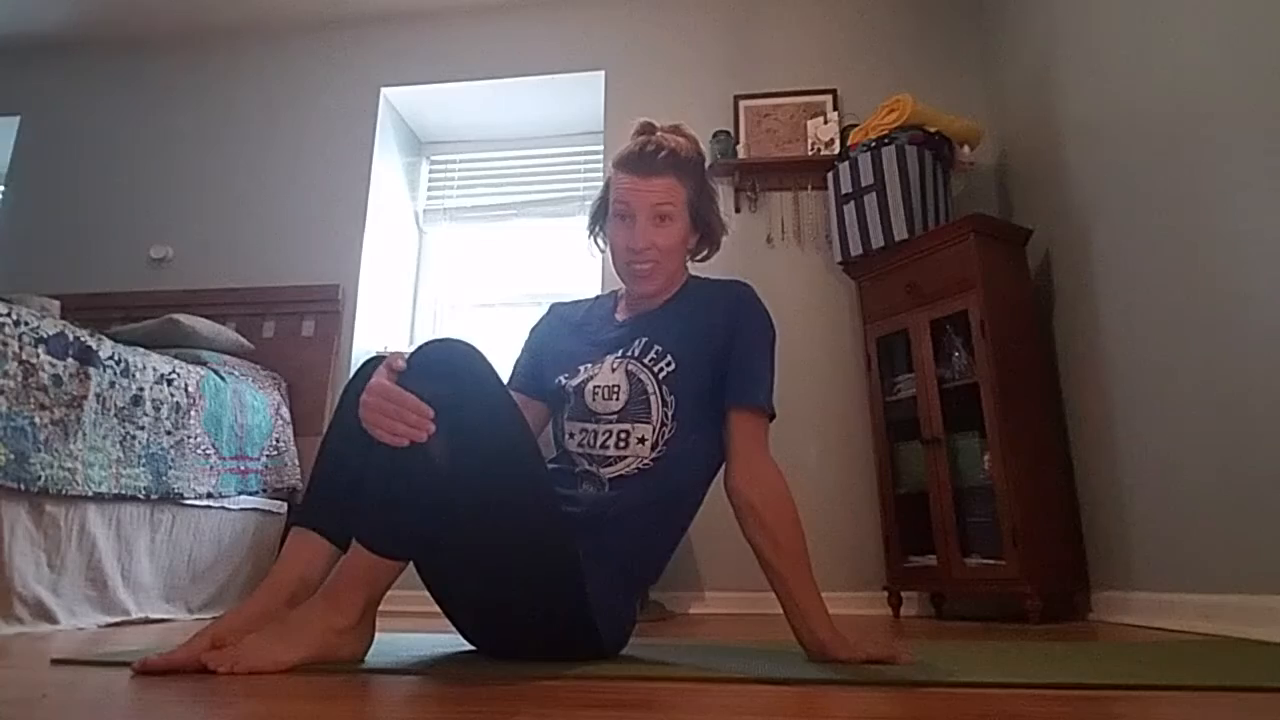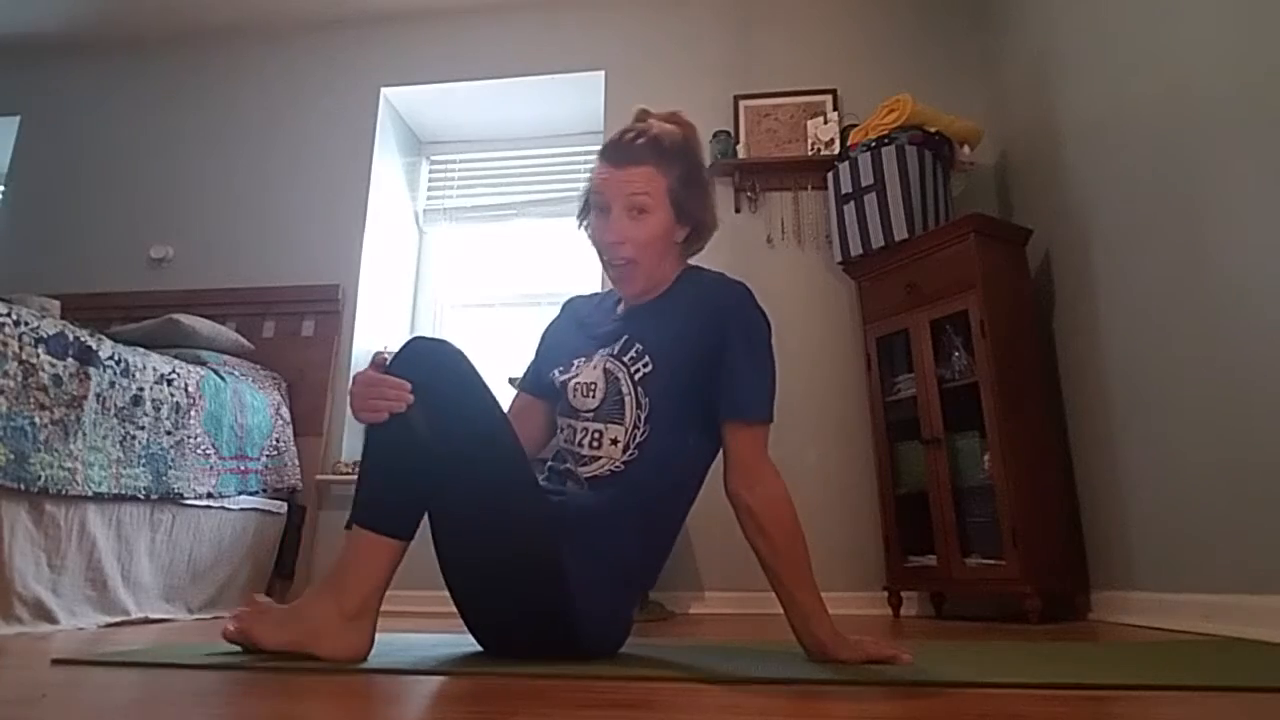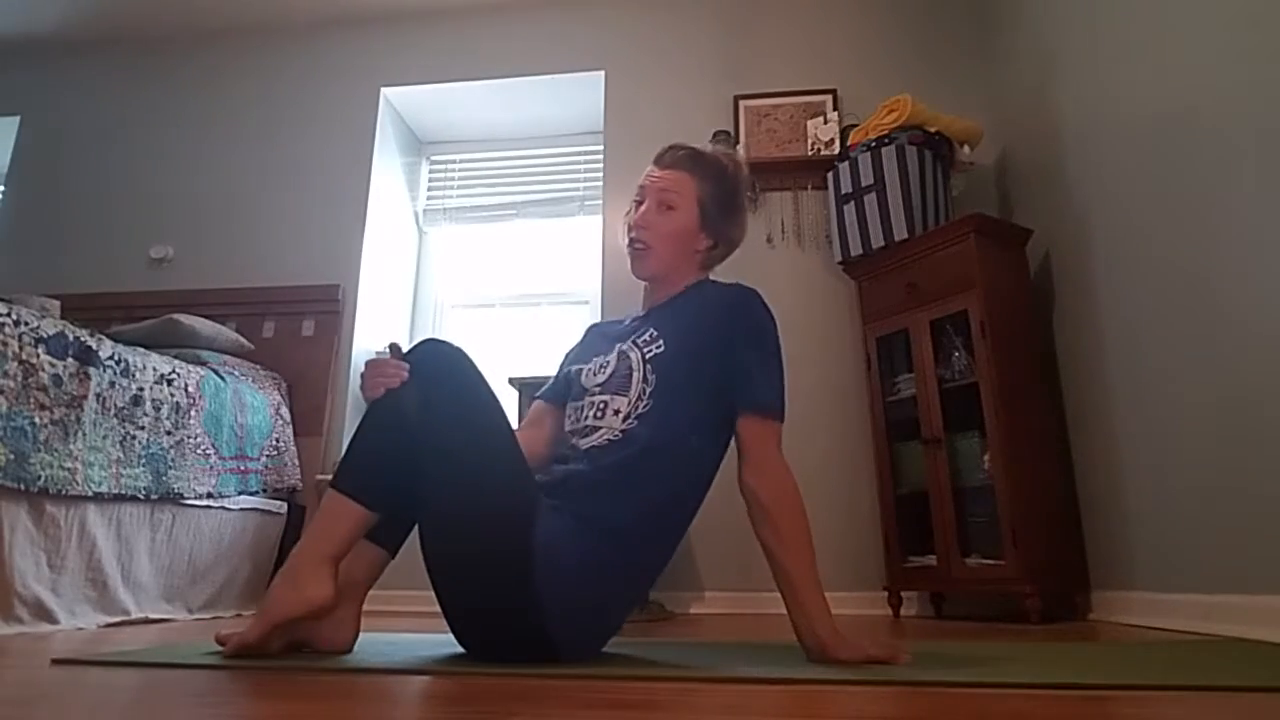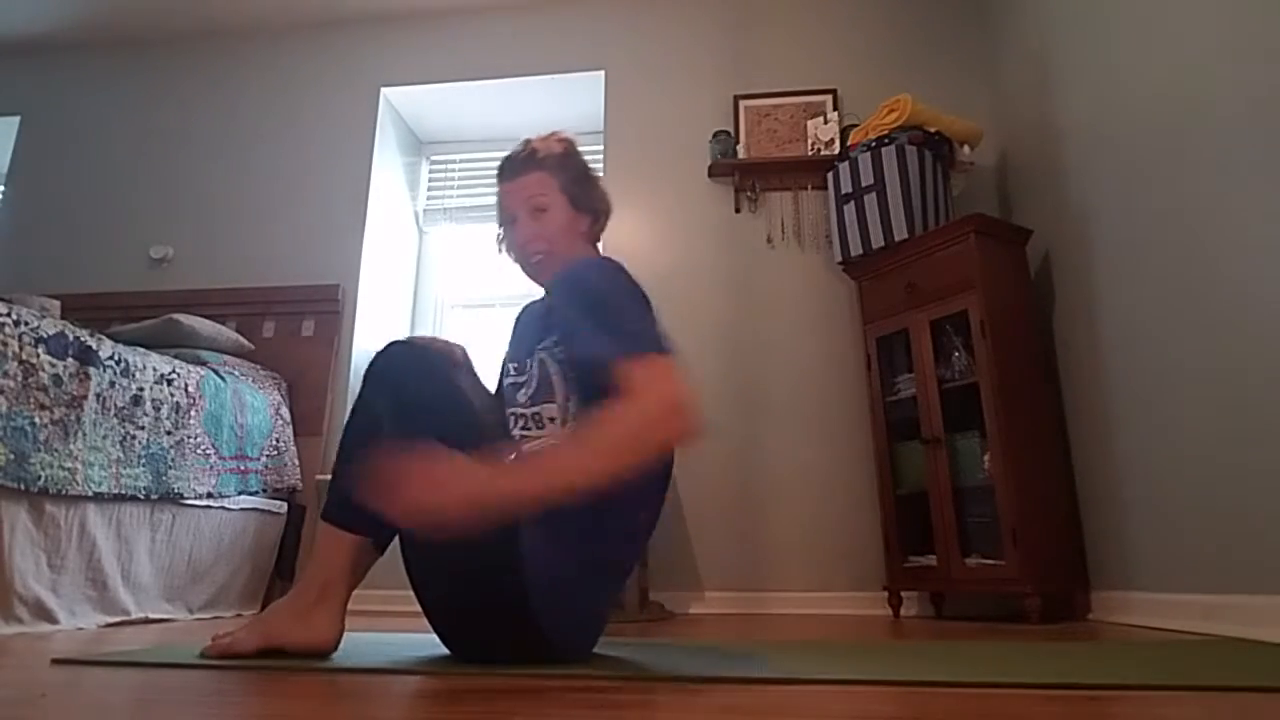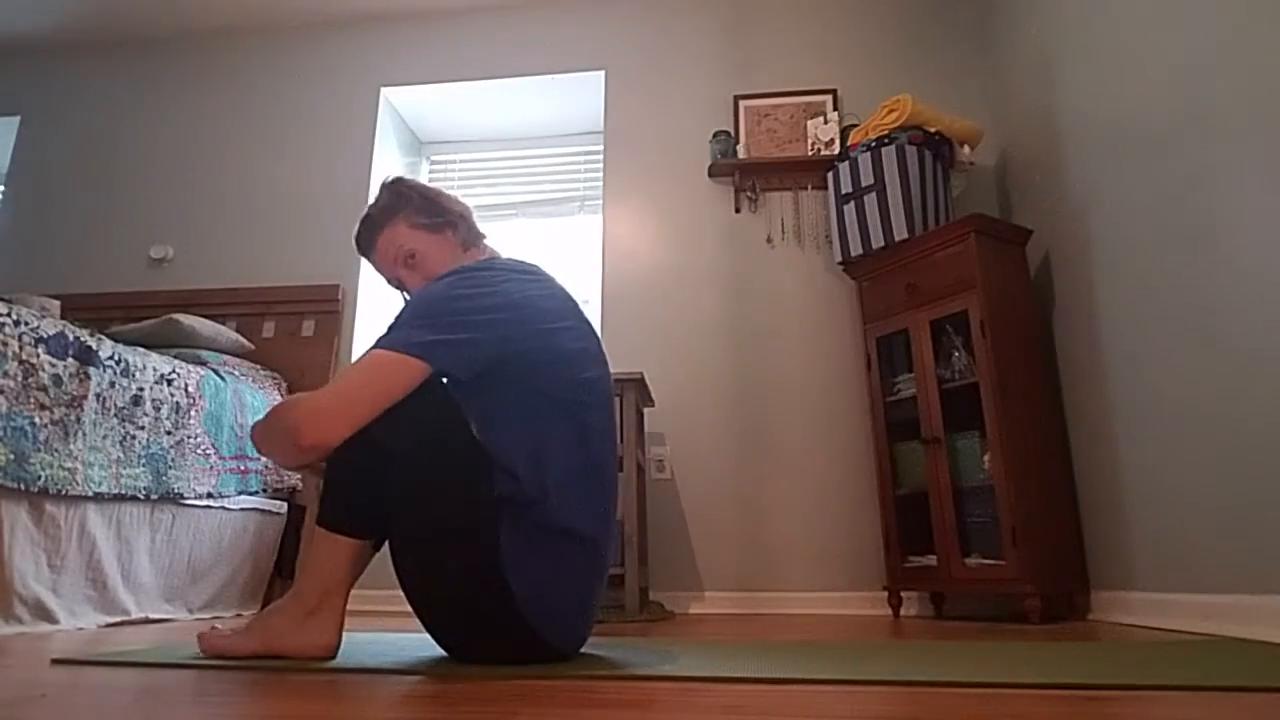
dt=1s
person 1, frame 1
left shoulder: (729, 314)
right shoulder: (563, 324)
left elbow: (751, 477)
right elbow: (500, 443)
left wrist: (819, 634)
right wrist: (390, 403)
left hip: (579, 602)
right hip: (508, 589)
left knee: (449, 368)
right knee: (385, 380)
left ankle: (339, 612)
right ankle: (268, 607)
person 1, frame 2
left shoulder: (722, 310)
right shoulder: (576, 318)
left elbow: (751, 479)
right elbow: (512, 442)
left wrist: (822, 635)
right wrist: (391, 404)
left hip: (576, 602)
right hip: (523, 588)
left knee: (434, 368)
right knee: (416, 371)
left ankle: (348, 606)
right ankle: (342, 598)
person 1, frame 3
left shoulder: (733, 315)
right shoulder: (601, 338)
left elbow: (763, 473)
right elbow: (524, 449)
left wrist: (820, 634)
right wrist: (405, 408)
left hip: (557, 595)
right hip: (519, 590)
left knee: (438, 364)
right knee: (424, 397)
left ankle: (308, 570)
right ankle: (334, 601)
person 1, frame 4
left shoulder: (592, 286)
right shoulder: (537, 318)
left elbow: (665, 414)
left wrist: (486, 483)
left hip: (538, 597)
right hip: (521, 592)
left knee: (404, 369)
left ankle: (314, 606)
right ankle: (319, 601)
person 1, frame 5
left shoulder: (469, 293)
right shoulder: (525, 288)
left elbow: (317, 426)
left wrist: (268, 431)
left hip: (522, 601)
right hip: (553, 598)
left knee: (390, 401)
left ankle: (312, 611)
right ankle: (315, 605)
